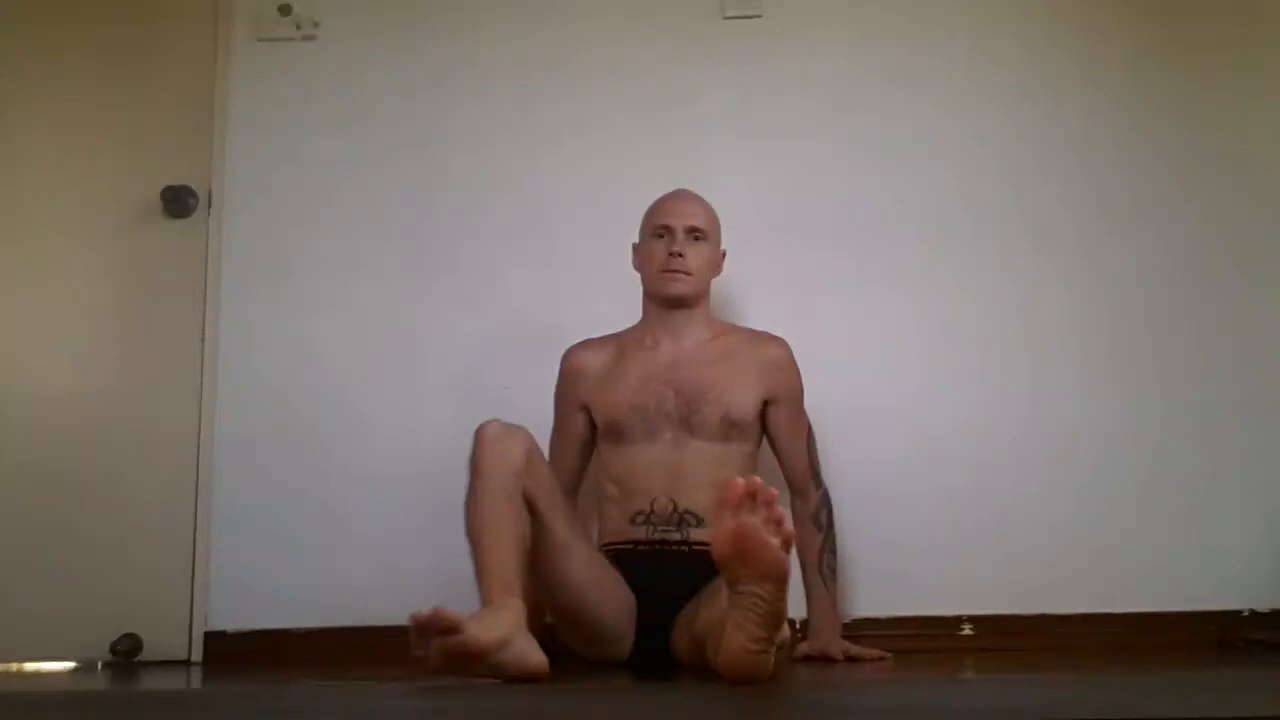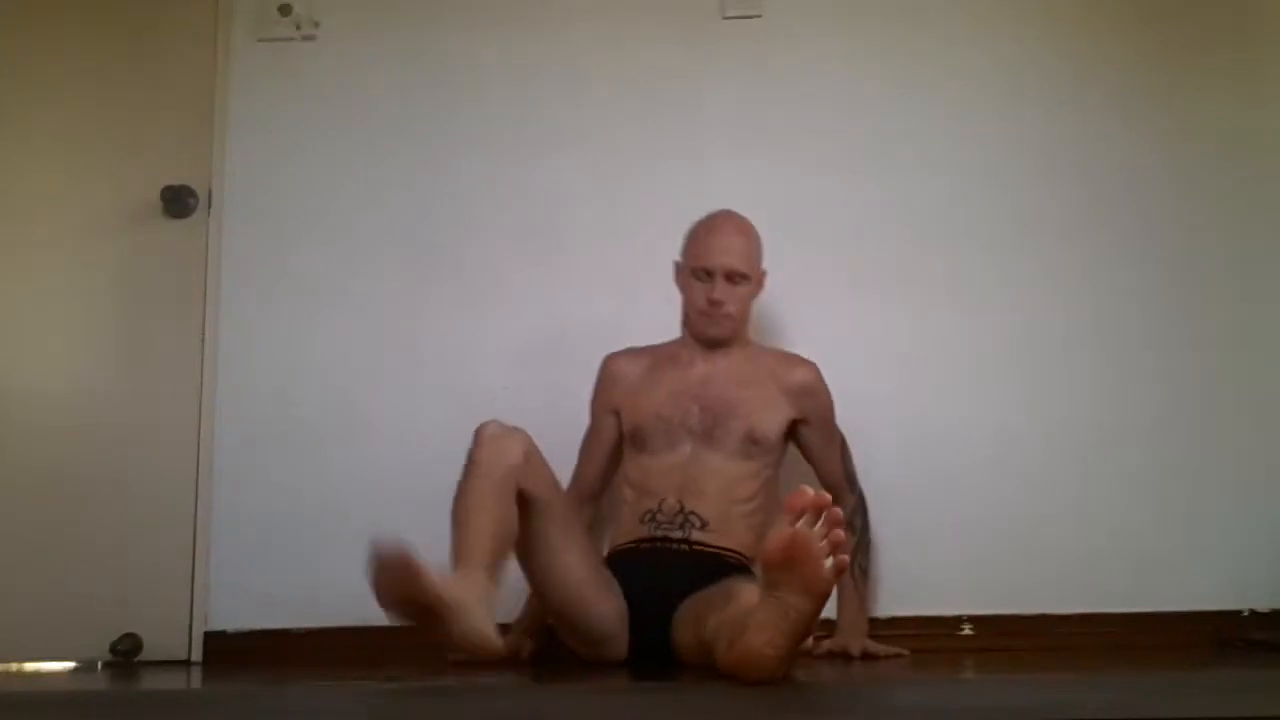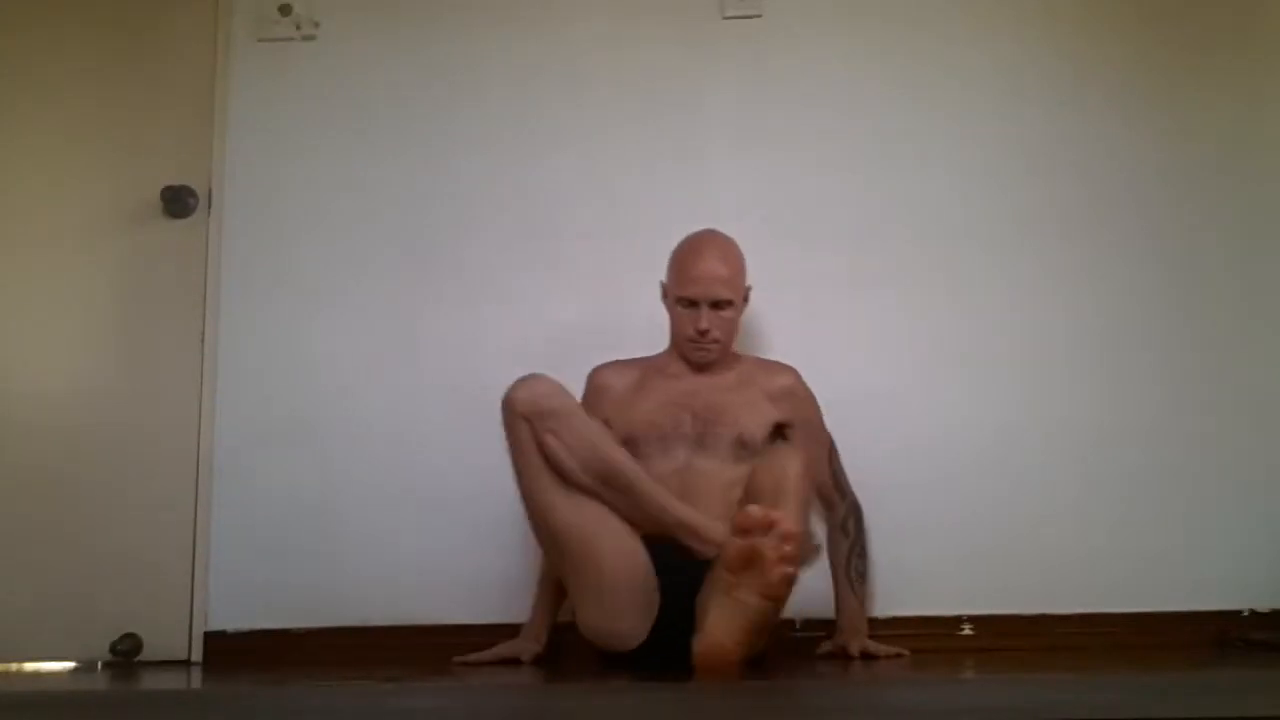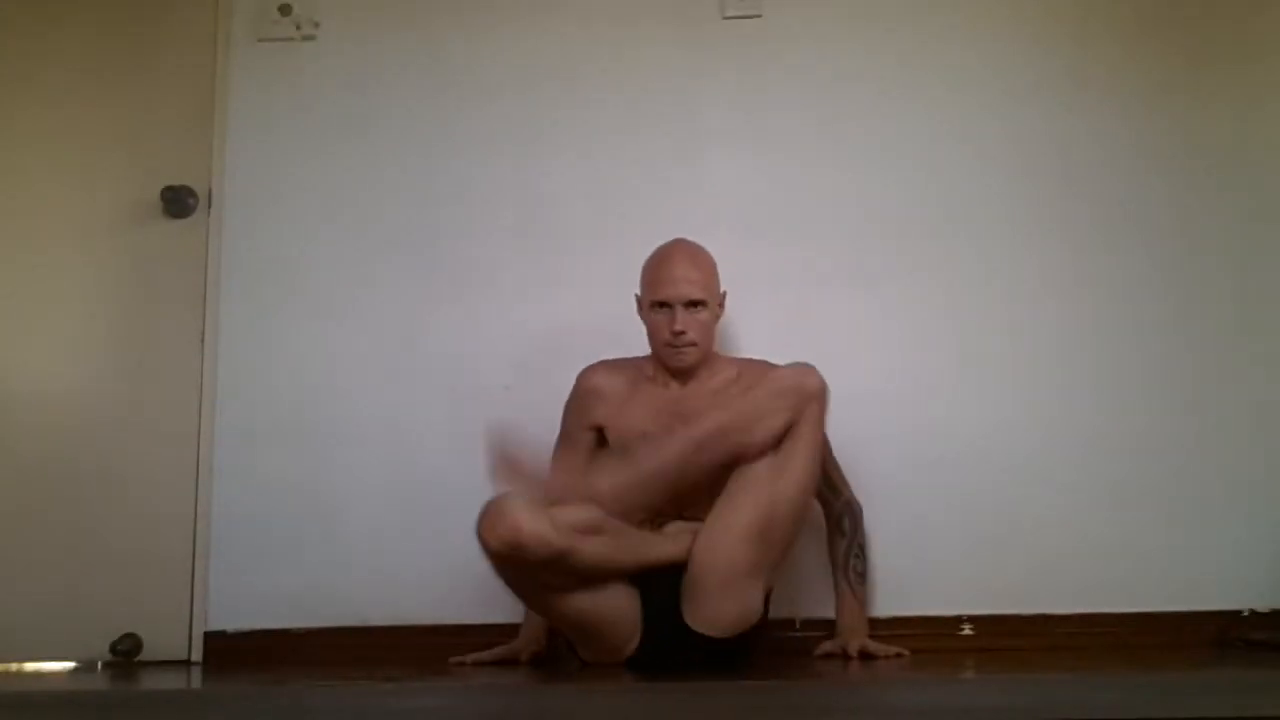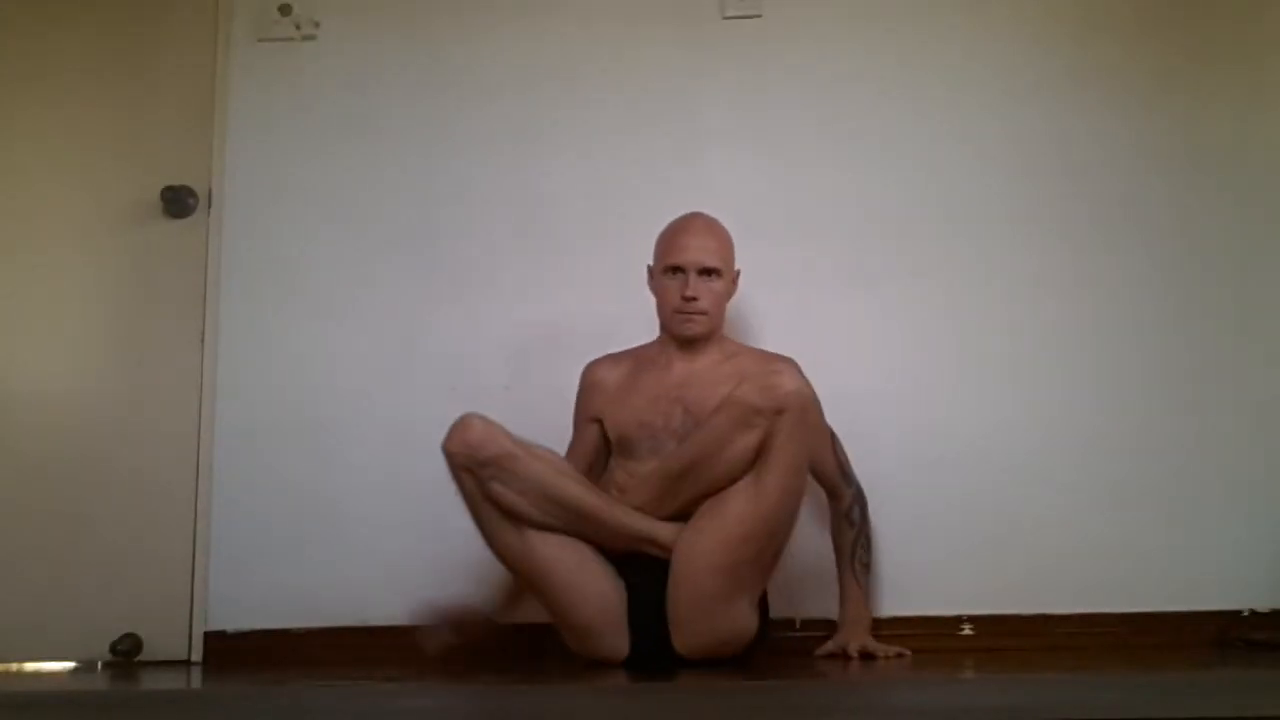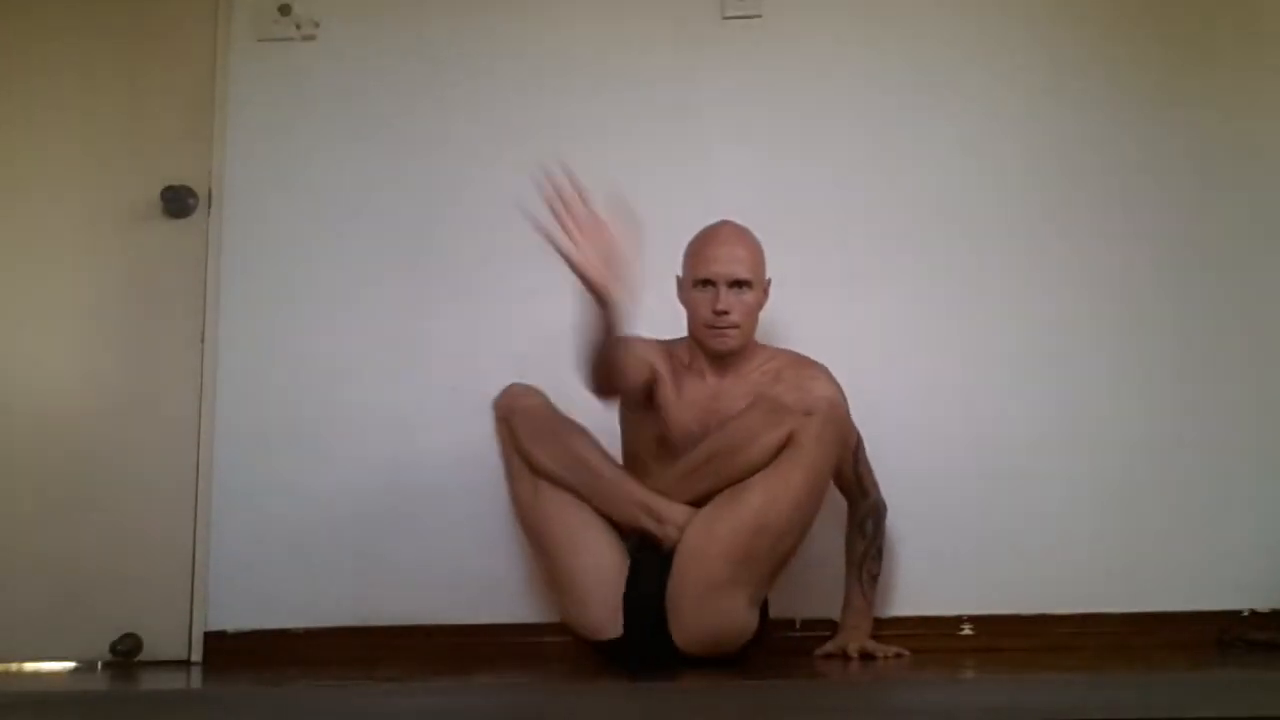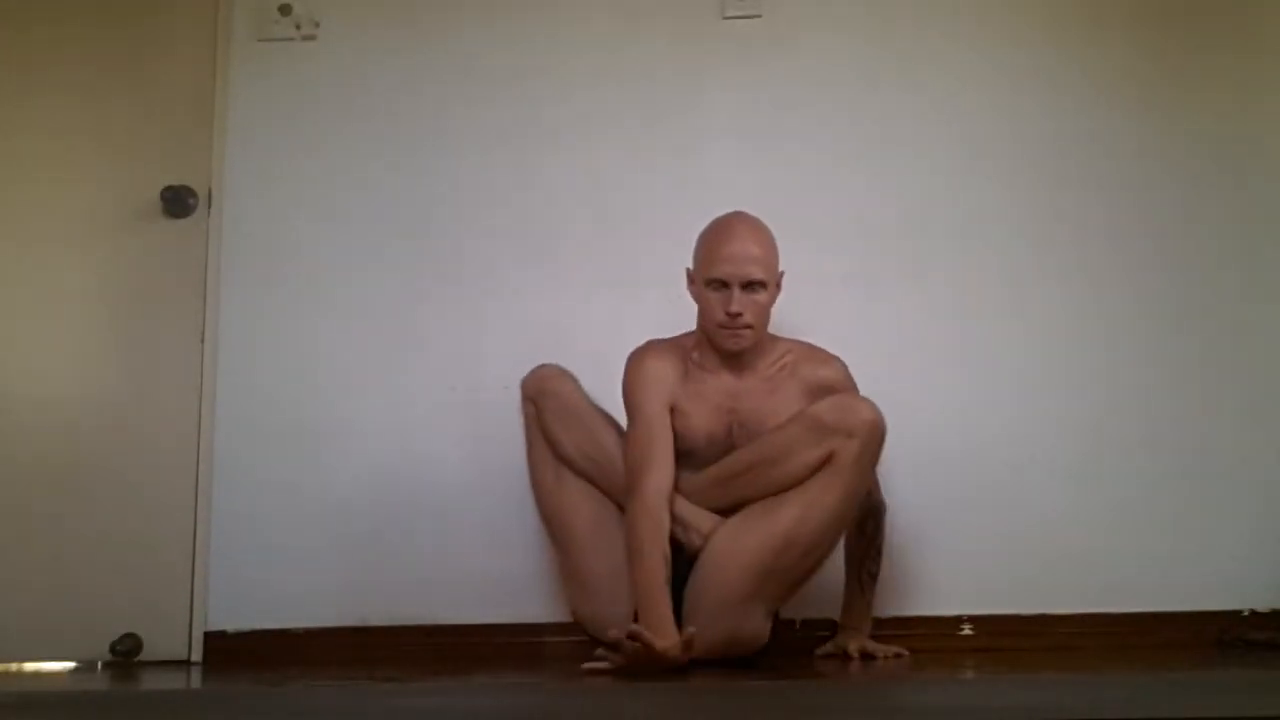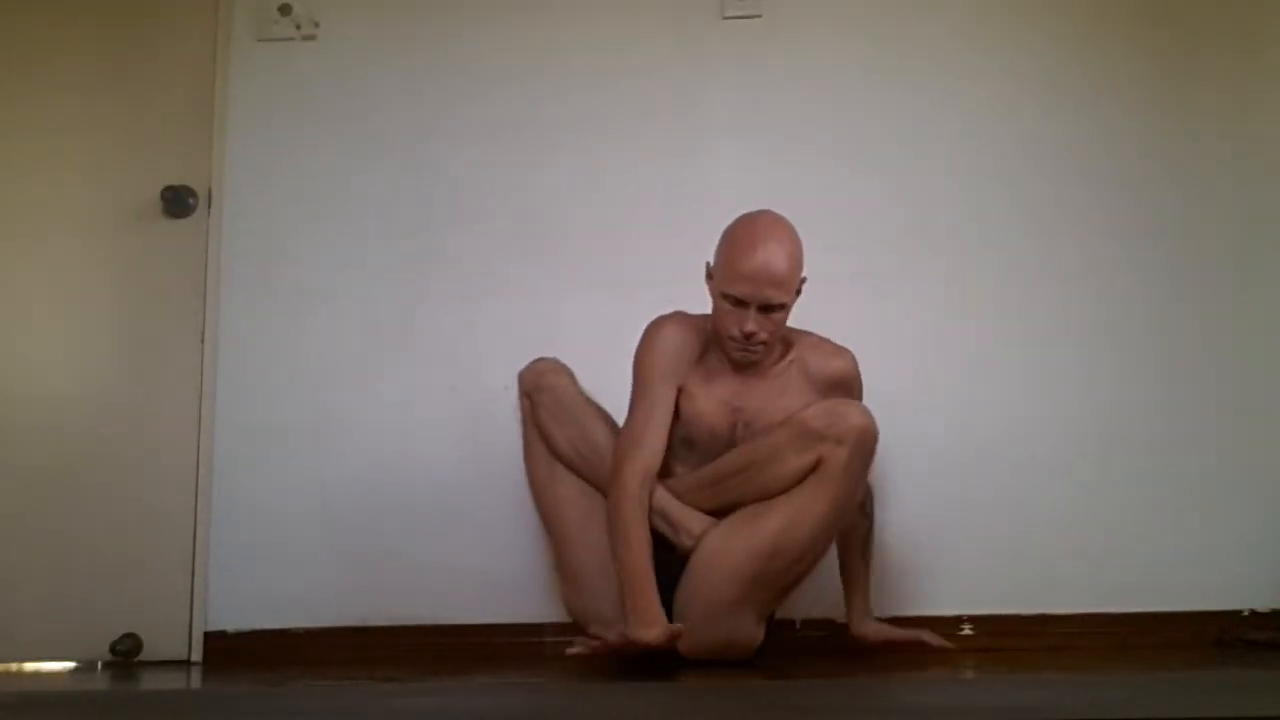
dt=0.4s
person 1, frame 1
left shoulder: (766, 360)
right shoulder: (587, 365)
left elbow: (809, 492)
right elbow: (554, 496)
left wrist: (825, 626)
right wrist: (529, 619)
left hip: (712, 592)
right hip: (611, 601)
right knee: (501, 443)
right ankle: (504, 629)
person 1, frame 2
left shoulder: (793, 382)
right shoulder: (624, 374)
left elbow: (847, 497)
right elbow: (583, 499)
left wrist: (852, 623)
right wrist: (529, 626)
left hip: (718, 595)
right hip: (611, 611)
right knee: (499, 442)
right ankle: (469, 608)
person 1, frame 3
left shoulder: (776, 388)
right shoulder: (613, 384)
left elbow: (841, 503)
right elbow: (573, 510)
left wrist: (853, 628)
right wrist: (536, 631)
left hip: (722, 604)
right hip: (625, 608)
left knee: (786, 470)
right knee: (532, 397)
person 1, frame 4
left shoulder: (764, 388)
right shoulder: (600, 388)
left elbow: (838, 502)
right elbow: (553, 504)
left wrist: (851, 626)
right wrist: (532, 632)
left hip: (718, 616)
right hip: (619, 622)
left knee: (803, 384)
right knee: (505, 525)
person 1, frame 5
left shoulder: (771, 379)
right shoulder: (606, 380)
left elbow: (845, 490)
right elbow: (572, 492)
left wrist: (856, 623)
left hip: (716, 615)
right hip: (611, 620)
left knee: (778, 394)
right knee: (469, 438)
person 1, frame 6
left shoulder: (802, 381)
right shoulder: (651, 365)
left elbow: (867, 501)
right elbow: (609, 380)
left wrist: (856, 623)
right wrist: (605, 298)
left hip: (710, 614)
right hip: (614, 608)
left knee: (815, 404)
right knee: (518, 401)
right ankle: (662, 517)
person 1, frame 7
left shoulder: (819, 376)
right shoulder: (658, 367)
left elbow: (864, 504)
right elbow: (647, 497)
left wrist: (855, 626)
right wrist: (659, 630)
left hip: (724, 614)
right hip: (624, 606)
left knee: (857, 420)
right knee: (546, 384)
person 1, frame 8
left shoulder: (829, 371)
right shoulder: (675, 341)
left elbow: (847, 491)
right elbow: (632, 478)
left wrist: (860, 617)
right wrist: (644, 618)
left hip: (714, 619)
right hip: (618, 597)
left knee: (849, 426)
right knee: (543, 378)
